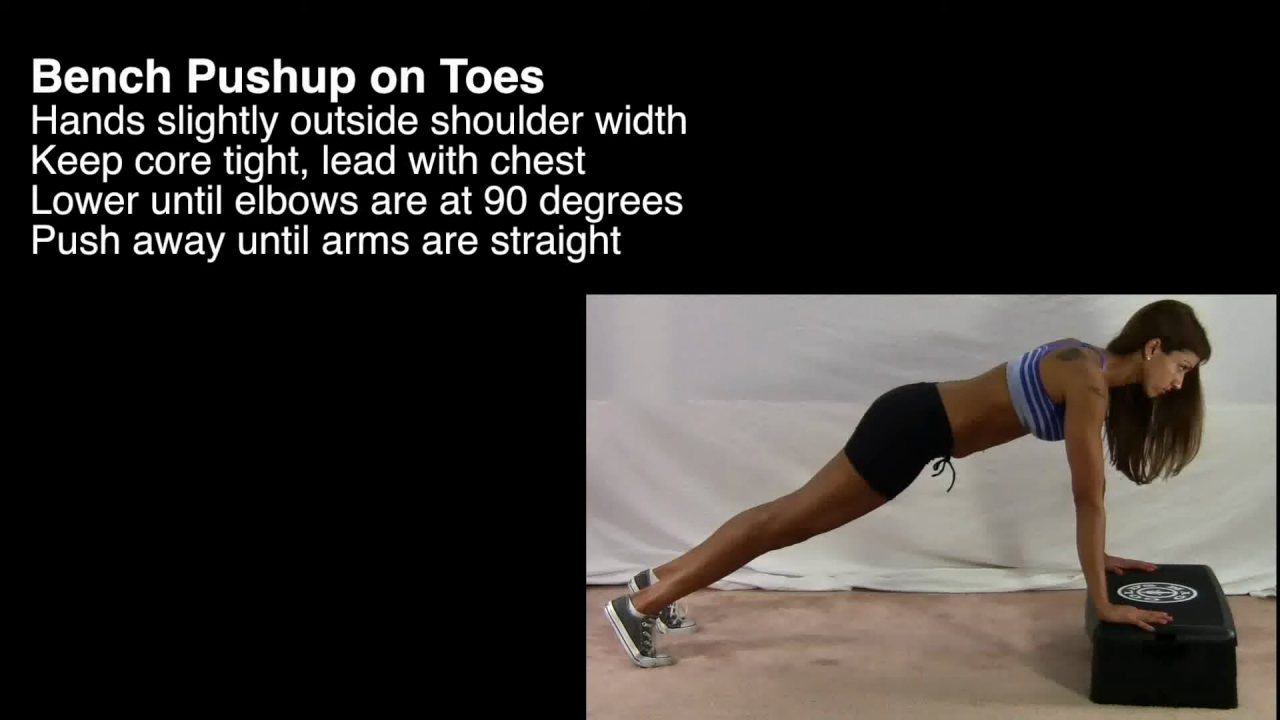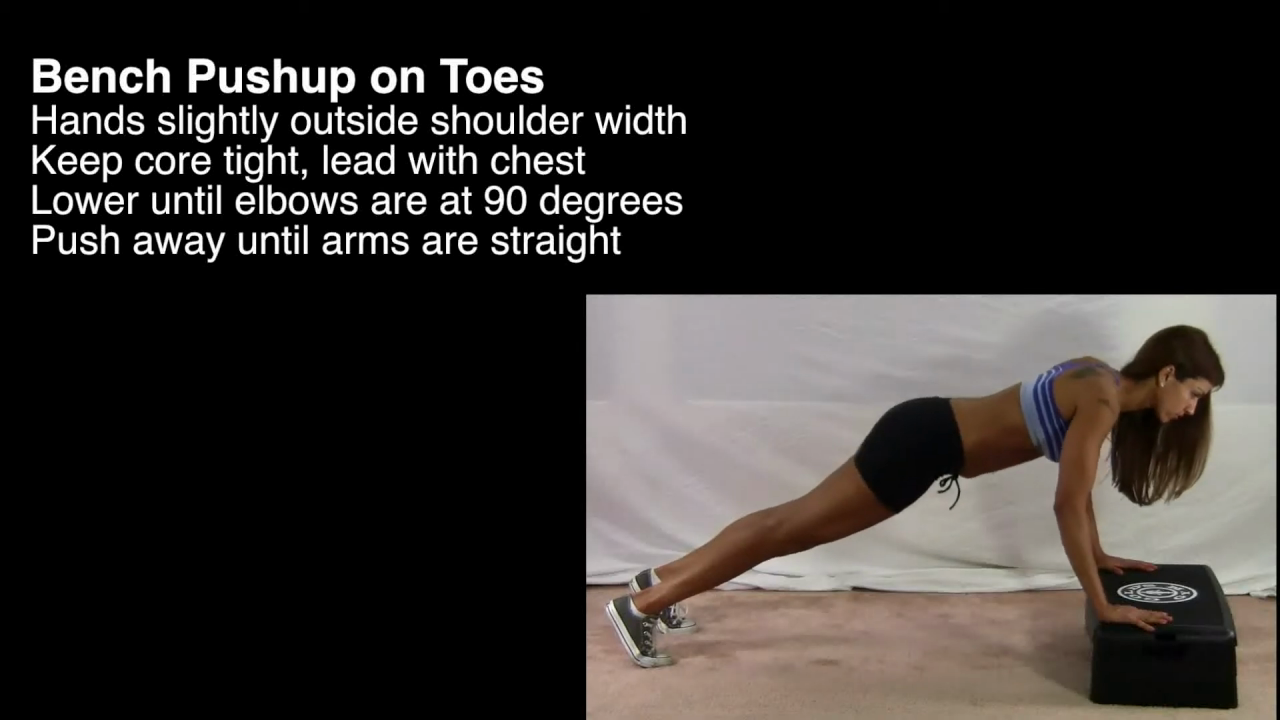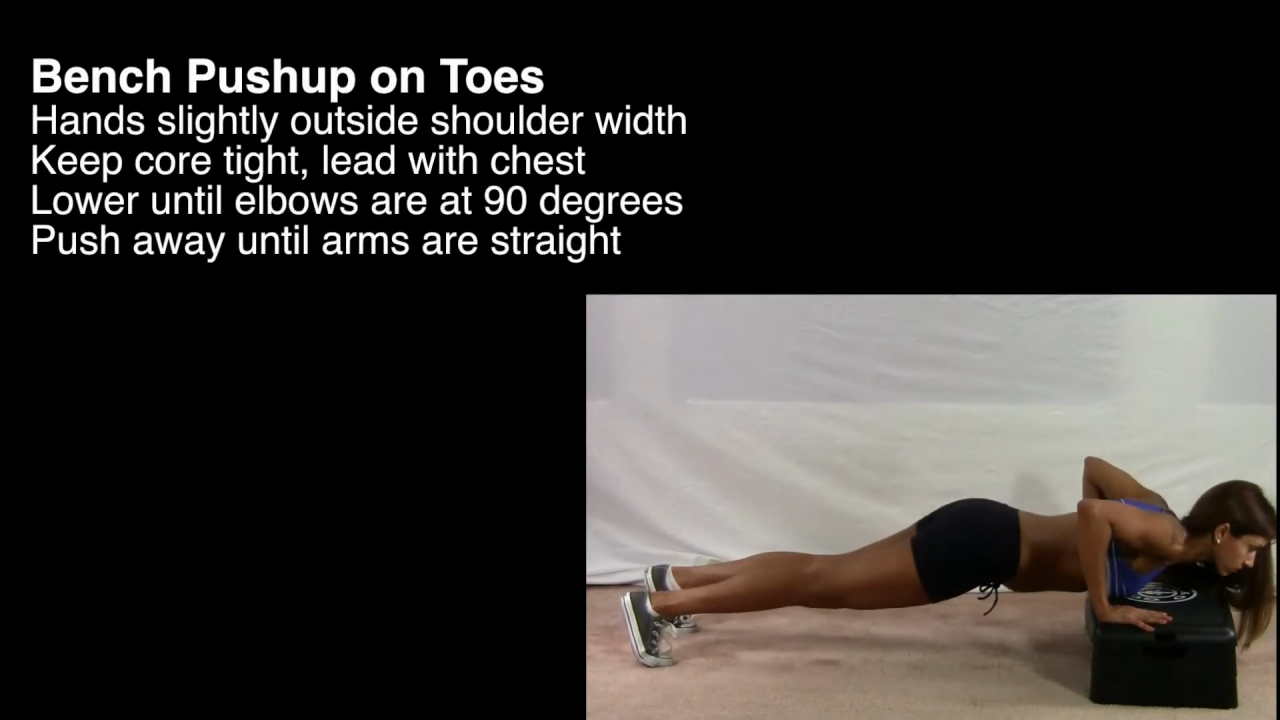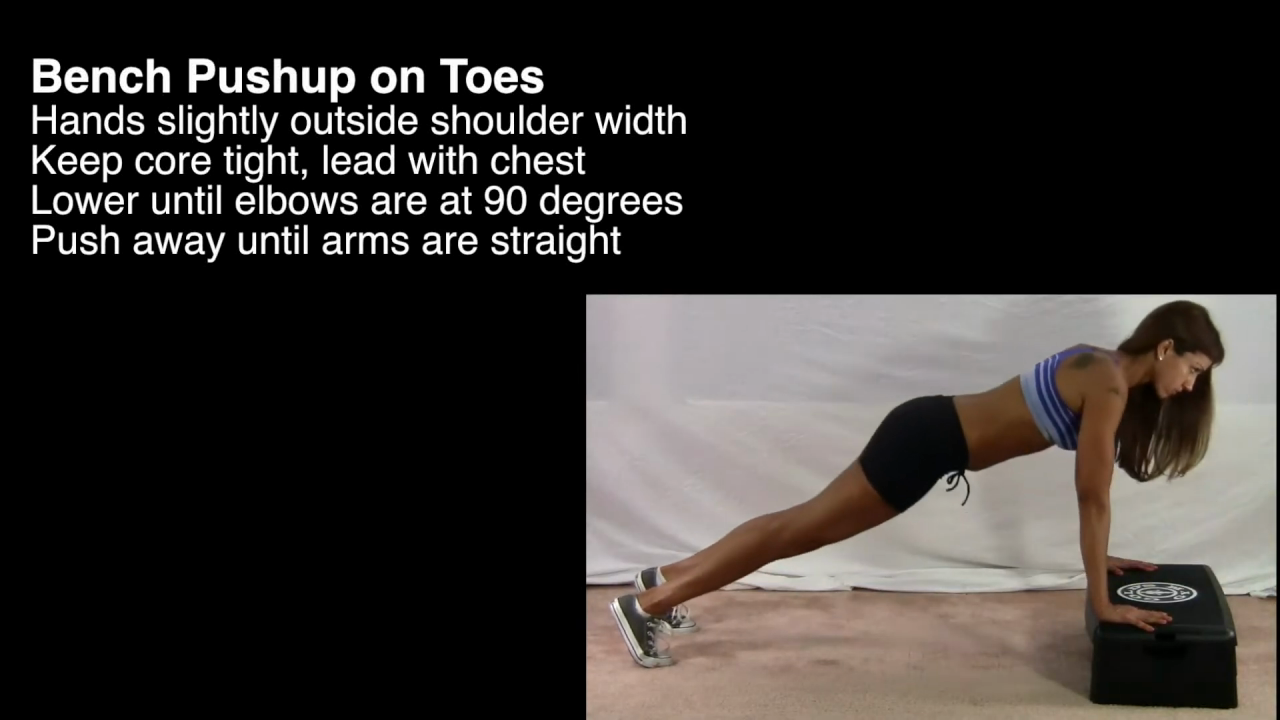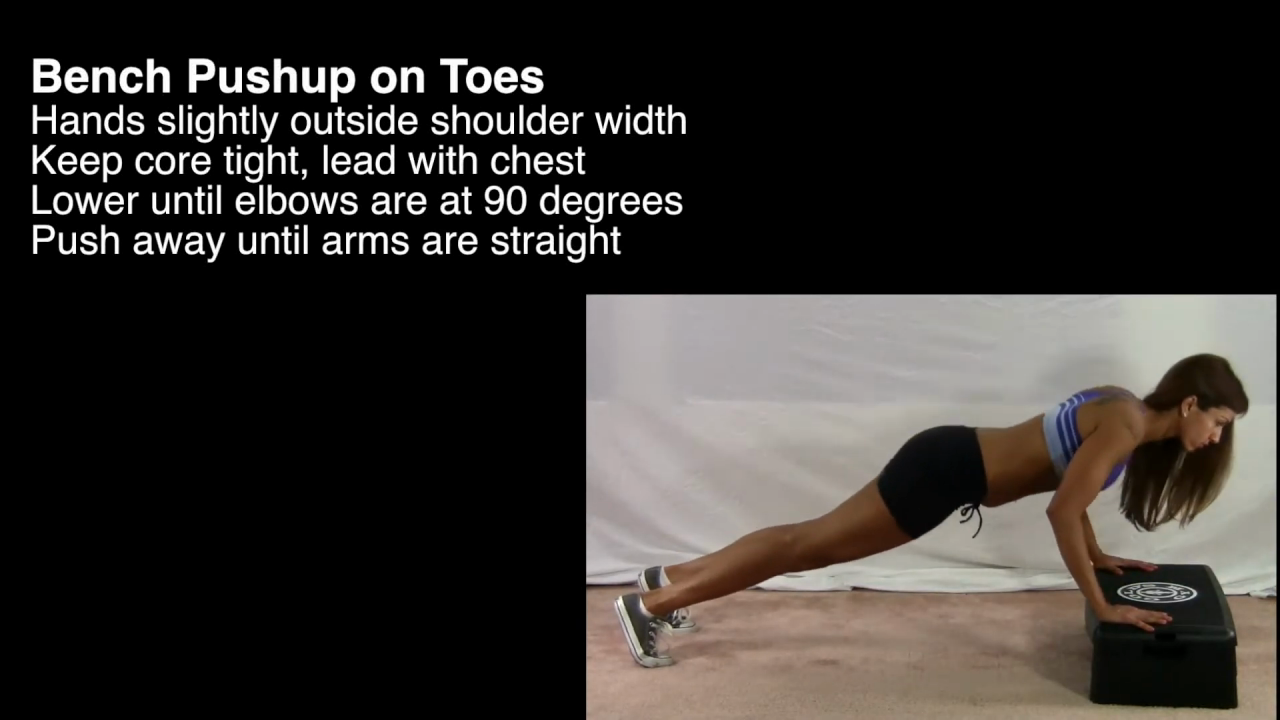
dt=1s
person 1, frame 1
left shoulder: (1095, 366)
right shoulder: (1090, 384)
left elbow: (1086, 487)
right elbow: (1089, 496)
left wrist: (1101, 558)
right wrist: (1104, 603)
left hip: (919, 417)
right hip: (913, 427)
left knee: (791, 515)
right knee: (790, 521)
left ankle: (660, 579)
right ankle: (640, 602)
person 1, frame 2
left shoulder: (1106, 383)
right shoulder: (1103, 399)
left elbow: (1073, 481)
right elbow: (1067, 504)
left wrist: (1098, 555)
right wrist: (1102, 605)
left hip: (928, 432)
right hip: (923, 442)
left knee: (795, 522)
right knee: (792, 530)
left ankle: (659, 580)
right ankle: (642, 603)
person 1, frame 3
left shoulder: (1161, 511)
right shoulder: (1167, 538)
left elbow: (1093, 464)
right elbow: (1092, 515)
right wrist: (1104, 607)
left hip: (981, 529)
right hip: (979, 544)
left knee: (826, 571)
right knee: (822, 582)
left ankle: (675, 578)
right ankle: (657, 605)
person 1, frame 4
left shoulder: (1105, 368)
right shoulder: (1110, 385)
left elbow: (1090, 490)
right elbow: (1093, 498)
left wrist: (1099, 557)
right wrist: (1102, 603)
left hip: (932, 429)
right hip: (928, 441)
left knee: (800, 523)
right knee: (798, 532)
left ankle: (663, 580)
right ankle: (645, 604)
person 1, frame 5
left shoulder: (1128, 410)
right shoulder: (1126, 426)
left elbow: (1064, 481)
right elbow: (1061, 509)
left wrist: (1098, 557)
right wrist: (1101, 605)
left hip: (950, 459)
right hip: (946, 469)
left knee: (809, 538)
right knee: (806, 549)
left ankle: (666, 579)
right ankle: (650, 604)
